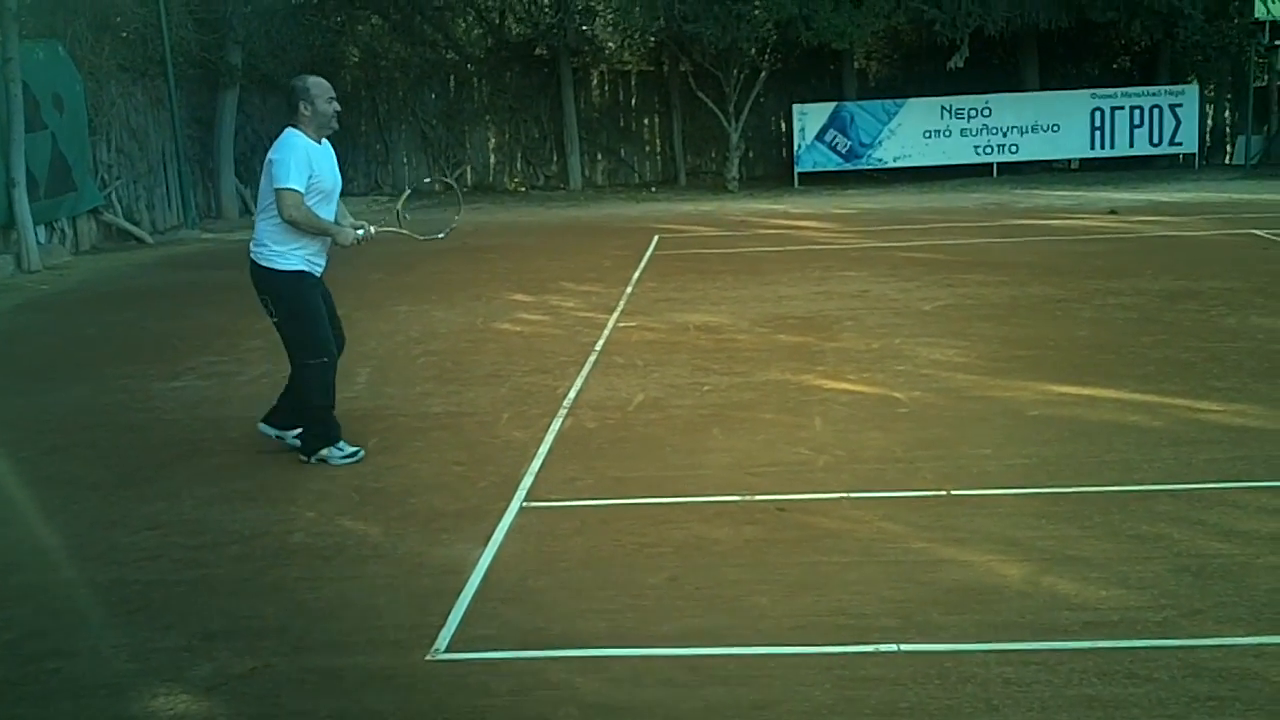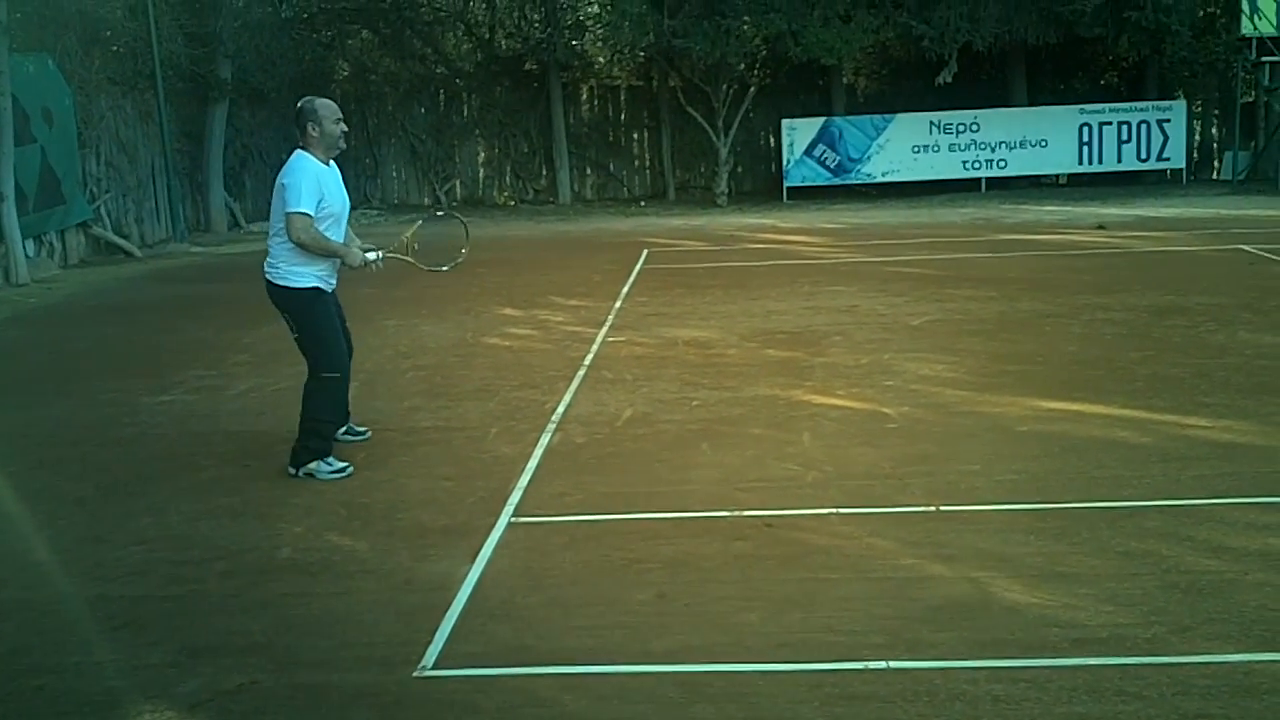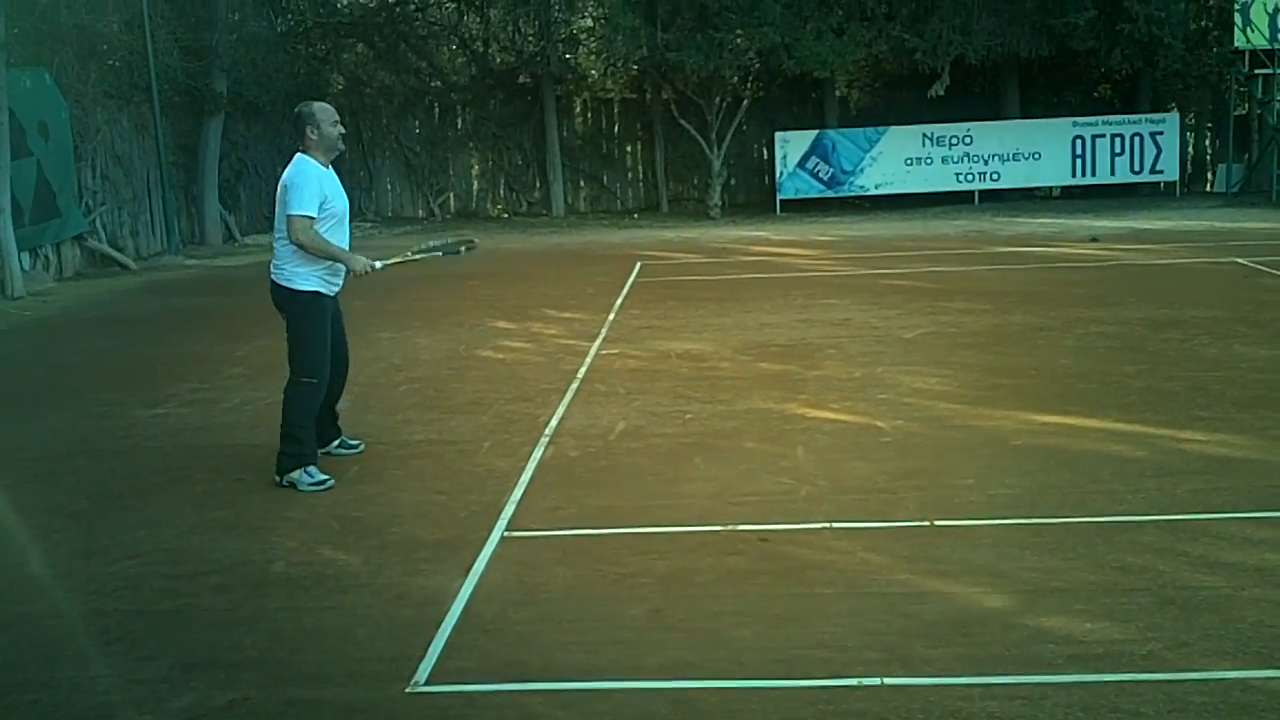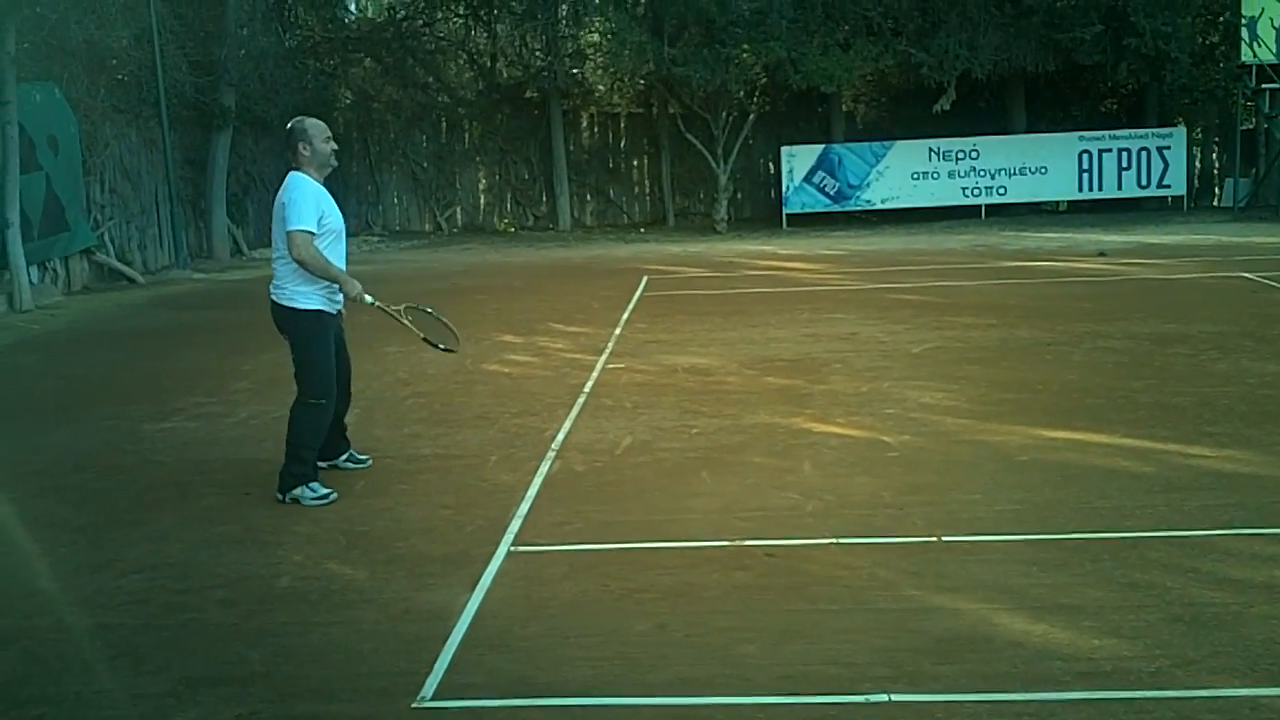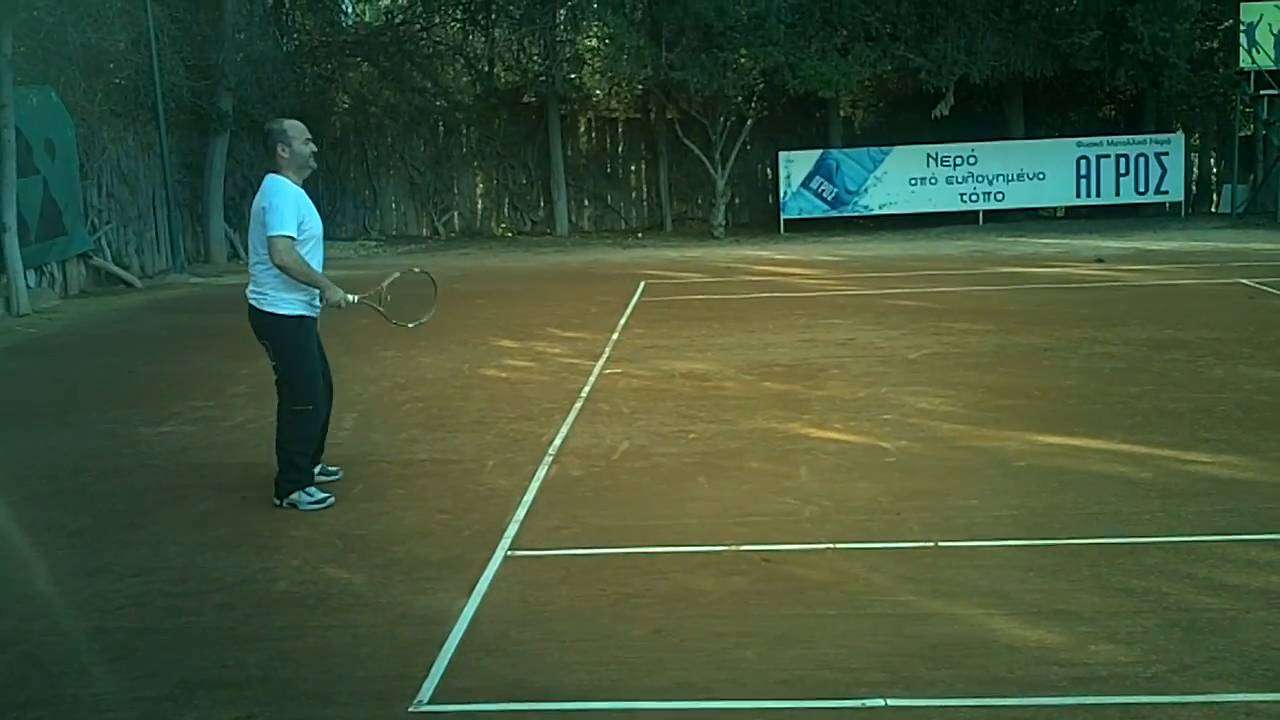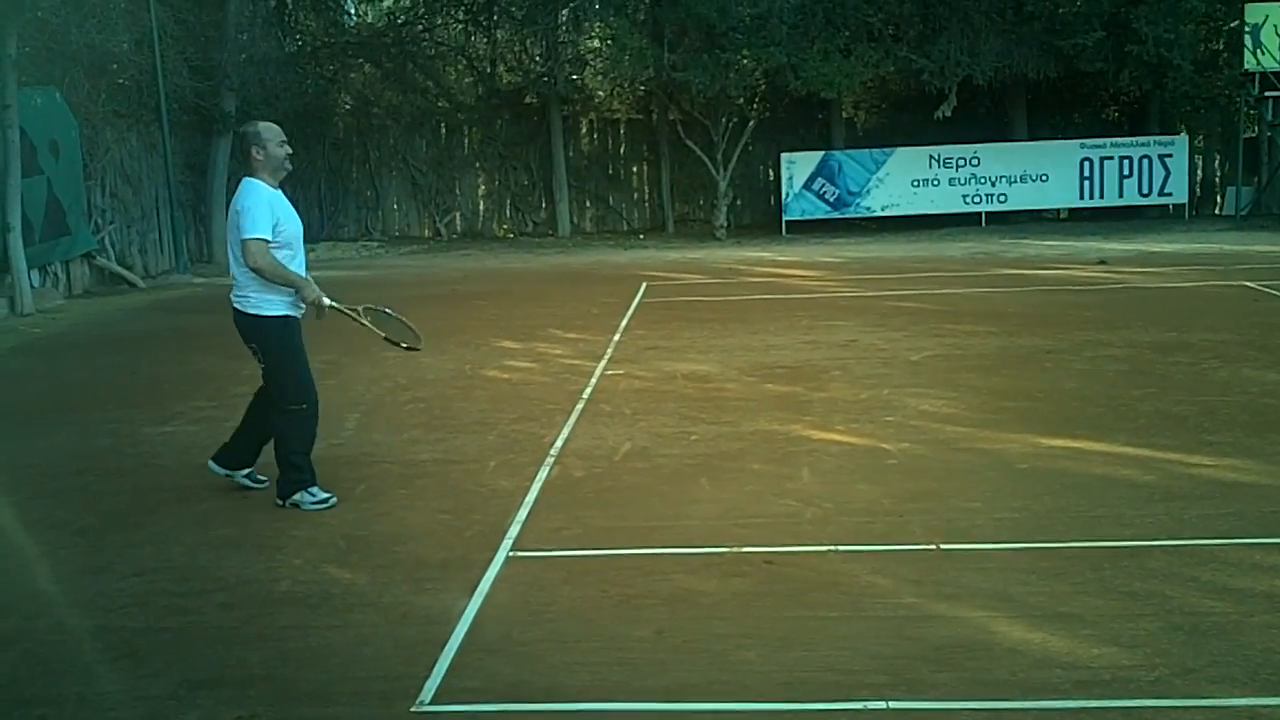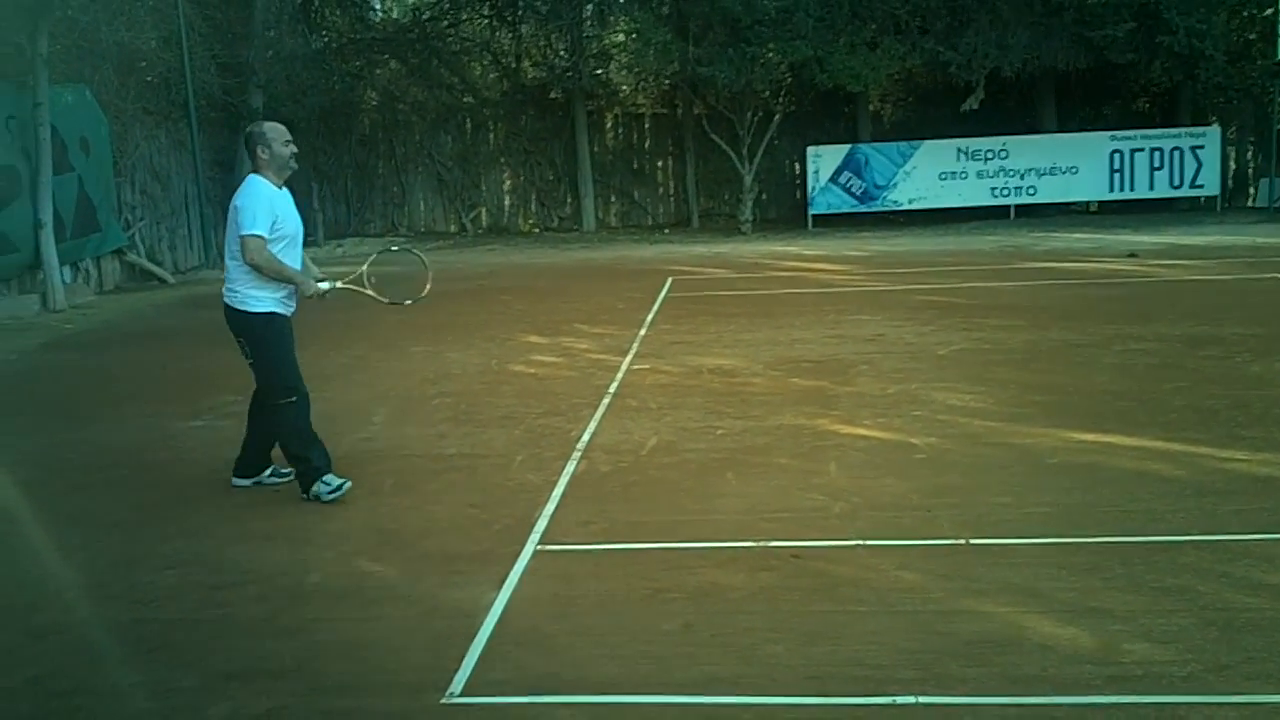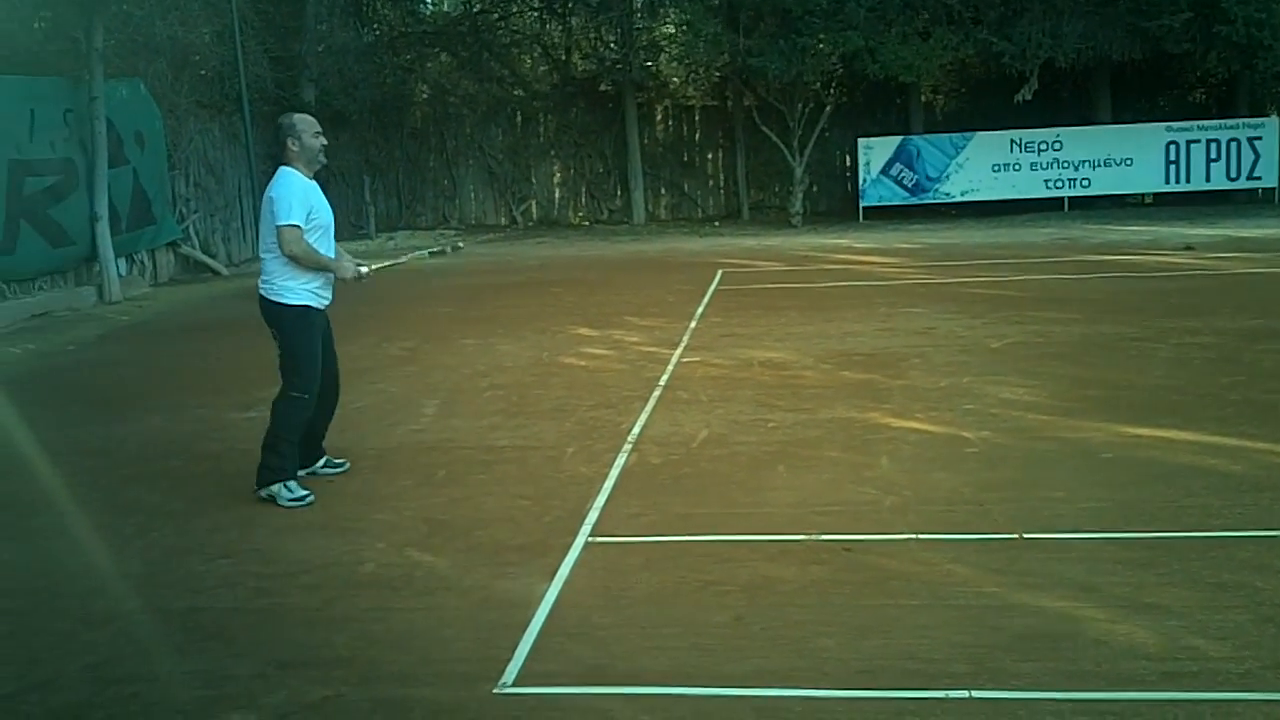
dt=0.3s
person 1, frame 1
left shoulder: (322, 148)
right shoulder: (292, 148)
left elbow: (327, 199)
right elbow: (291, 210)
left wrist: (349, 222)
right wrist: (335, 232)
left hip: (304, 269)
right hip: (281, 269)
left knee: (331, 344)
right knee: (318, 354)
left ankle: (283, 420)
right ankle: (320, 441)
person 1, frame 2
left shoulder: (328, 168)
right shoulder: (303, 172)
right elbow: (300, 232)
left wrist: (358, 246)
right wrist: (344, 253)
left hip: (317, 284)
right hip: (296, 286)
left knee: (339, 358)
right knee: (329, 367)
left ankle: (334, 422)
right ankle: (309, 456)
person 1, frame 3
left shoulder: (324, 170)
right shoulder: (304, 174)
right elbow: (301, 234)
left wrist: (342, 262)
right wrist: (348, 258)
left hip: (321, 288)
right hip: (301, 290)
left knee: (335, 366)
right knee: (310, 375)
left ankle: (324, 435)
right ankle: (294, 464)
person 1, frame 4
left shoulder: (314, 188)
right shoulder: (301, 190)
right elbow: (301, 251)
left wrist: (336, 292)
right wrist: (346, 281)
left hip: (319, 308)
right hip: (303, 310)
left knee: (337, 383)
right knee: (317, 393)
left ankle: (332, 450)
right ankle: (296, 481)
person 1, frame 5
left shoulder: (291, 192)
right shoulder: (280, 194)
right elbow: (283, 256)
left wrist: (316, 292)
right wrist: (327, 287)
left hip: (295, 312)
right hip: (281, 315)
left knee: (319, 390)
right knee: (304, 400)
left ankle: (307, 464)
right ankle: (292, 486)
person 1, frame 6
left shoulder: (272, 195)
right shoulder: (255, 197)
right elbow: (256, 259)
left wrist: (309, 287)
right wrist: (302, 287)
left hip: (276, 313)
right hip: (267, 316)
left knee: (277, 394)
right knee: (299, 400)
left ankle: (233, 460)
right ankle: (296, 486)
person 1, frame 7
left shoulder: (280, 193)
right shoulder: (256, 194)
left elbow: (288, 248)
right elbow: (254, 255)
left wrist: (313, 273)
right wrist: (300, 281)
left hip: (270, 311)
right hip: (255, 312)
left knee: (273, 391)
right knee: (289, 394)
left ankle: (251, 467)
right ankle: (314, 476)
person 1, frame 8
left shoulder: (308, 185)
right shoulder: (289, 186)
right elbow: (292, 245)
left wrist: (345, 259)
right wrist: (336, 267)
left hip: (309, 304)
right hip: (290, 305)
left knee: (325, 384)
right knee: (299, 390)
left ankle: (307, 456)
right ankle: (274, 477)
